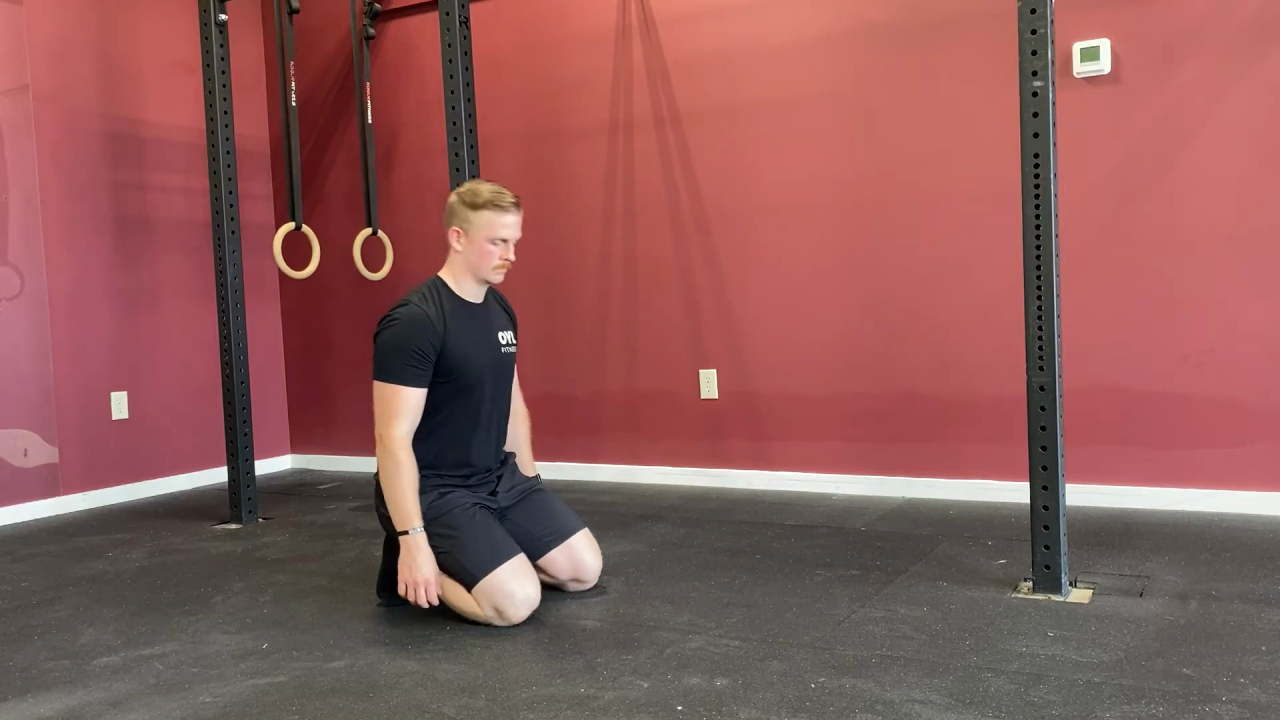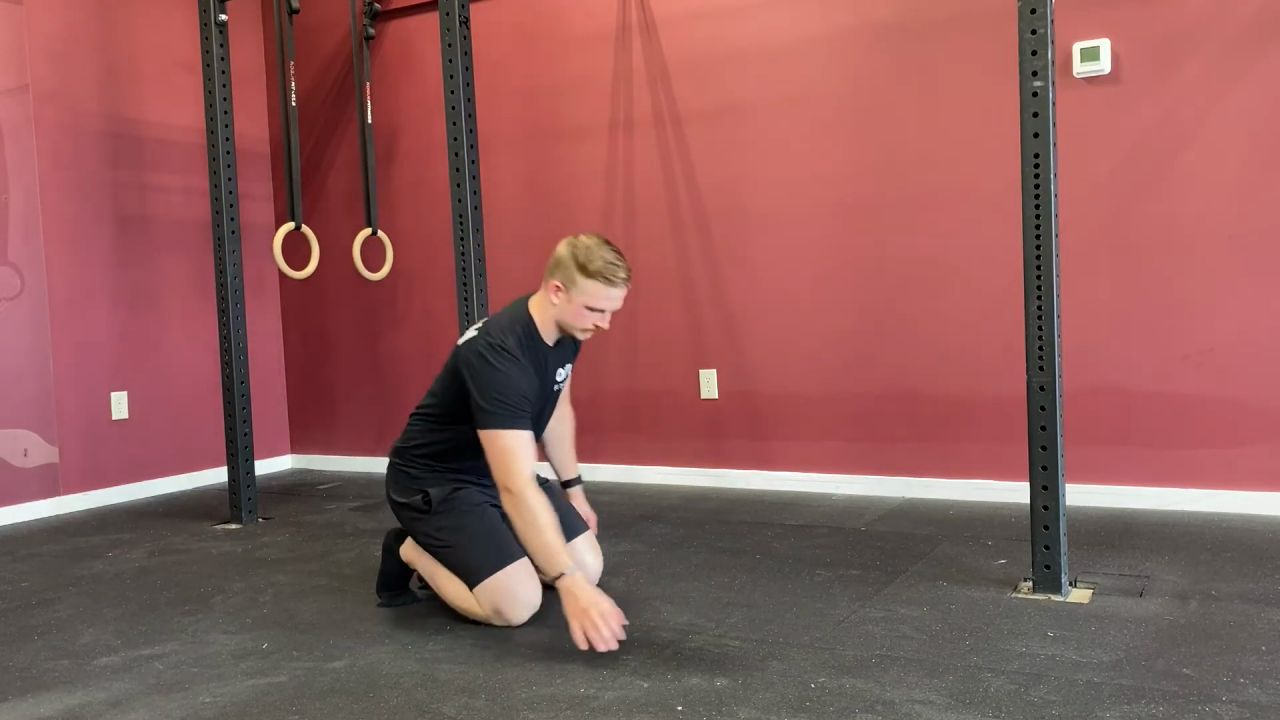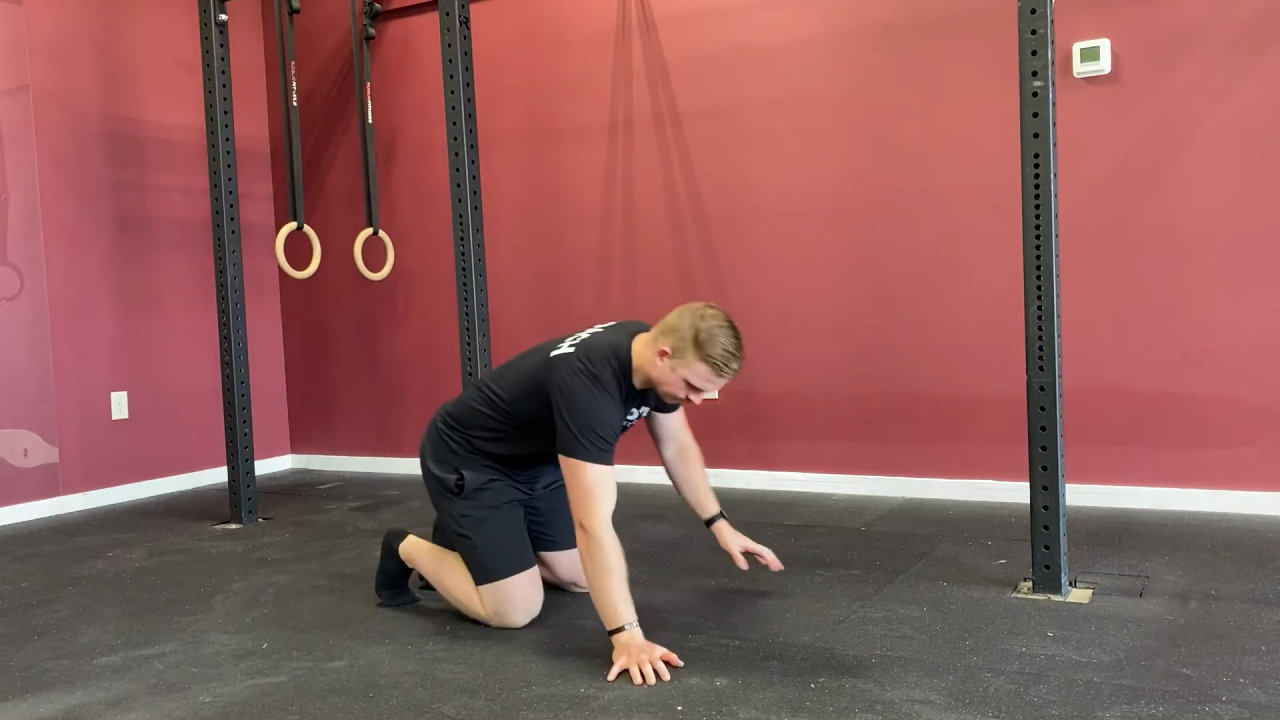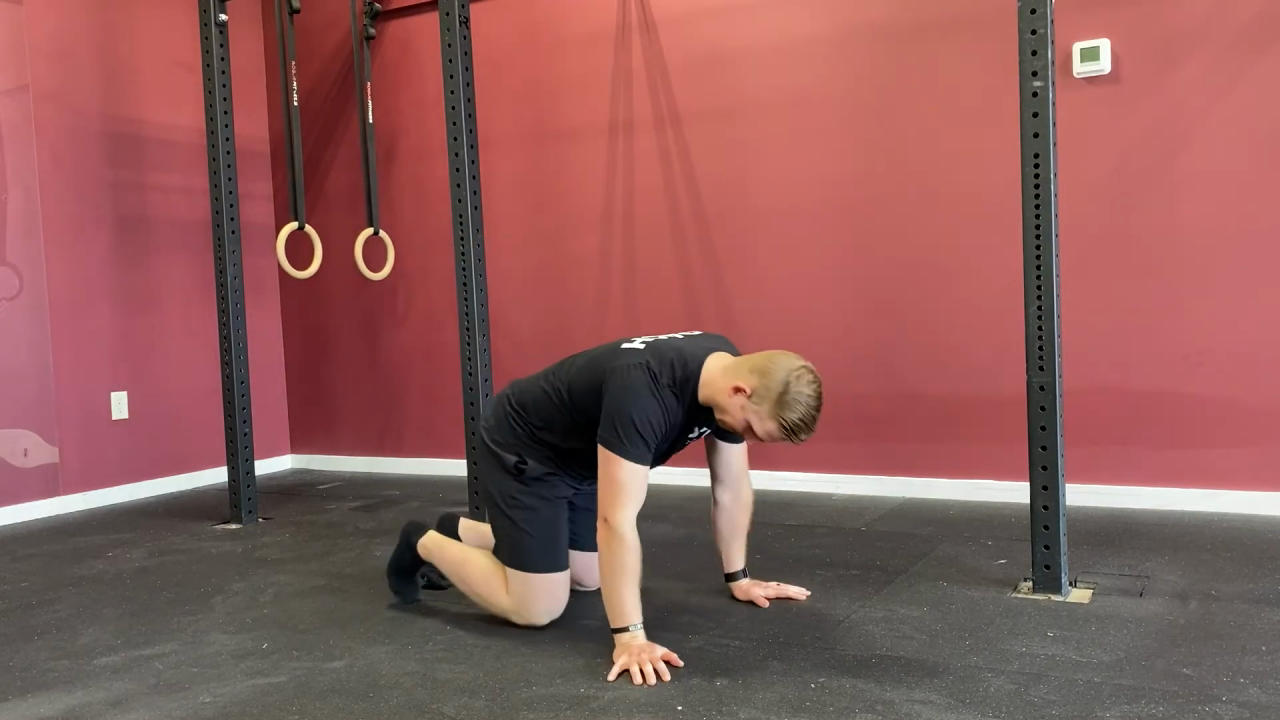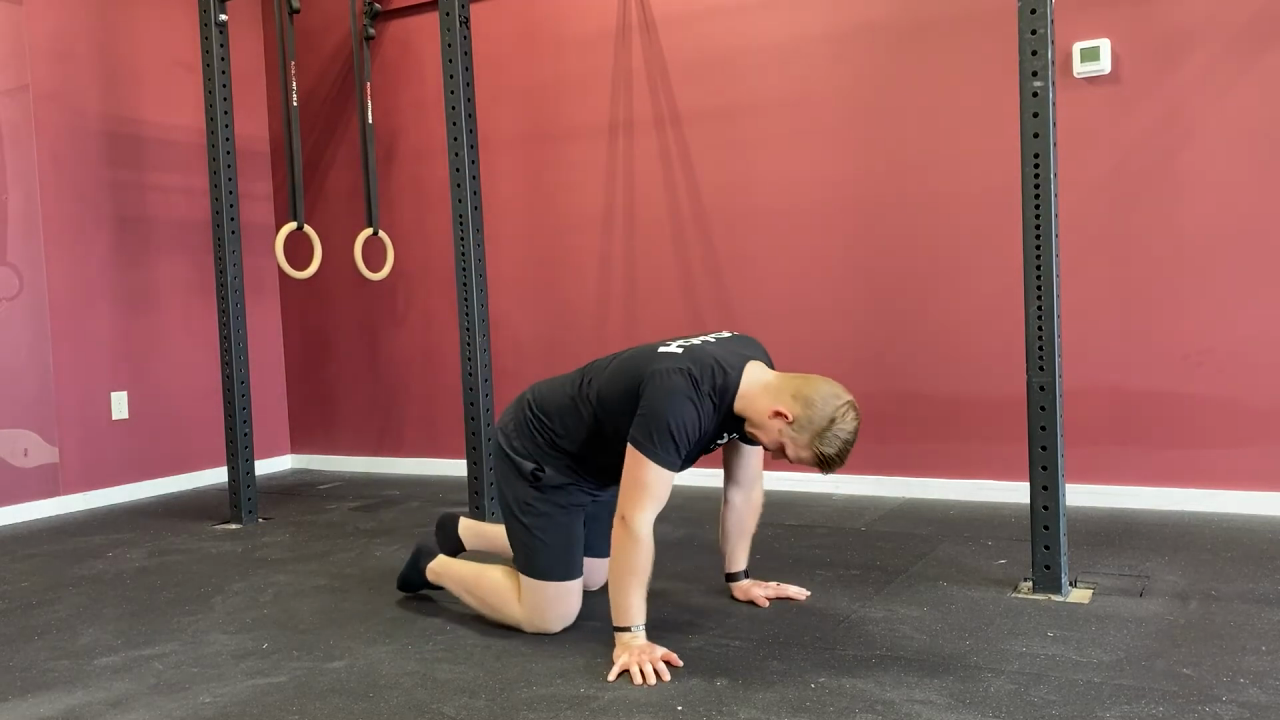
dt=0.4s
person 1, frame 1
left shoulder: (500, 309)
right shoulder: (414, 322)
right elbow: (393, 440)
left wrist: (531, 483)
right wrist: (412, 541)
left hip: (499, 477)
right hip: (433, 491)
left knee: (584, 569)
right knee: (516, 600)
left ankle: (468, 554)
right ankle: (410, 566)
person 1, frame 2
left shoulder: (566, 330)
right shoulder: (500, 357)
left elbow: (557, 410)
right elbow: (517, 487)
left wrist: (573, 488)
right wrist: (566, 582)
left hip: (500, 471)
right hip: (437, 484)
left knee: (588, 570)
right knee: (518, 603)
left ankle: (486, 550)
right ankle: (413, 554)
person 1, frame 3
left shoulder: (651, 354)
right shoulder: (589, 382)
left elbow: (677, 447)
right elbow: (594, 524)
left wrist: (720, 525)
right wrist: (627, 636)
left hip: (533, 457)
right hip: (468, 461)
left knee: (581, 577)
right knee: (517, 610)
left ankle: (460, 534)
right ankle: (411, 551)
person 1, frame 4
left shoulder: (729, 374)
right shoulder: (644, 390)
left elbow: (732, 488)
right elbow: (617, 520)
left wrist: (738, 577)
right wrist: (629, 637)
left hip: (578, 455)
right hip: (521, 449)
left knee: (587, 577)
right knee: (537, 608)
left ankle: (461, 531)
right ankle: (426, 545)
person 1, frame 5
left shoulder: (759, 380)
right shoulder: (681, 398)
left elbow: (743, 489)
right elbow: (634, 519)
left wrist: (738, 577)
right wrist: (631, 637)
left hip: (595, 455)
right hip: (539, 451)
left knee: (592, 576)
right knee: (551, 616)
left ankle: (460, 532)
right ankle: (435, 565)
